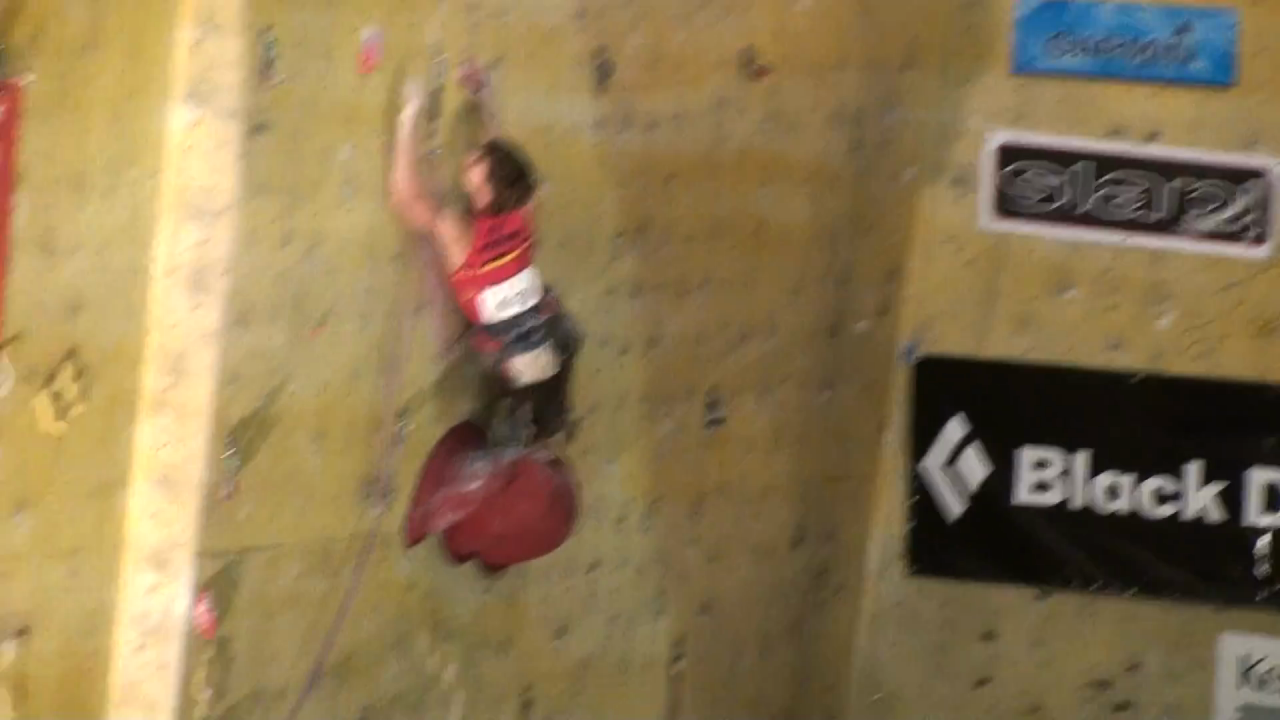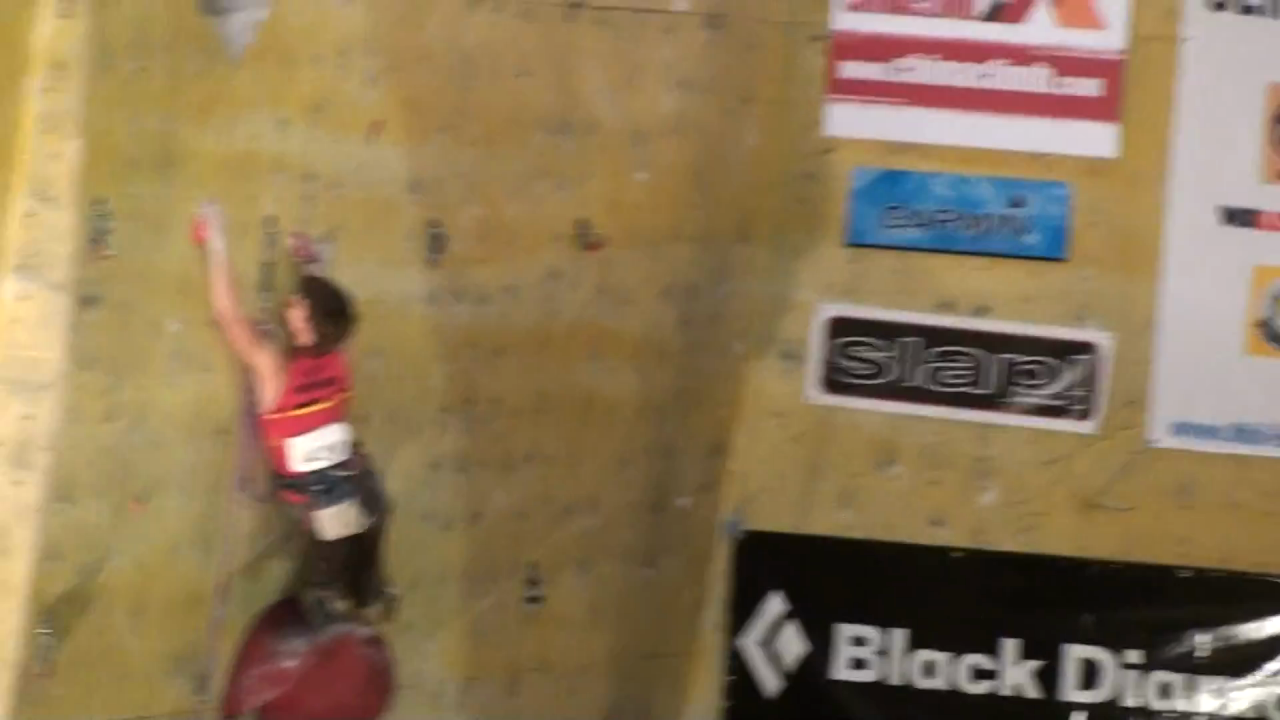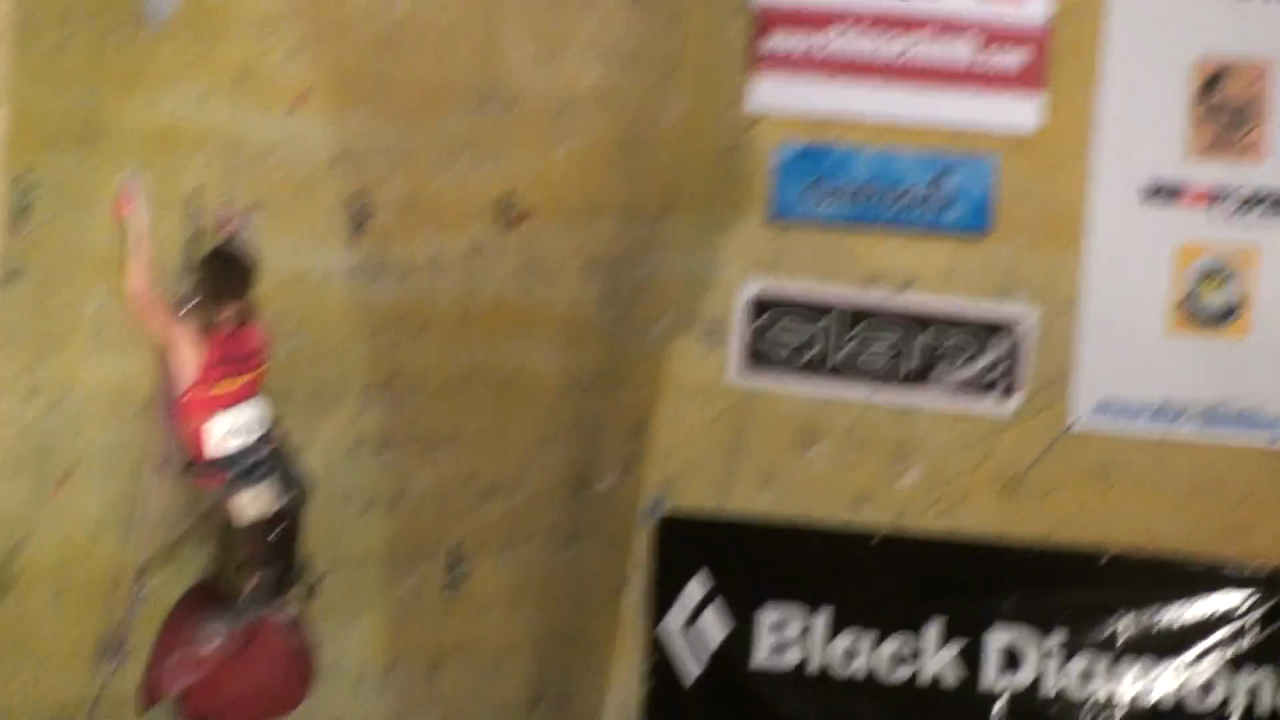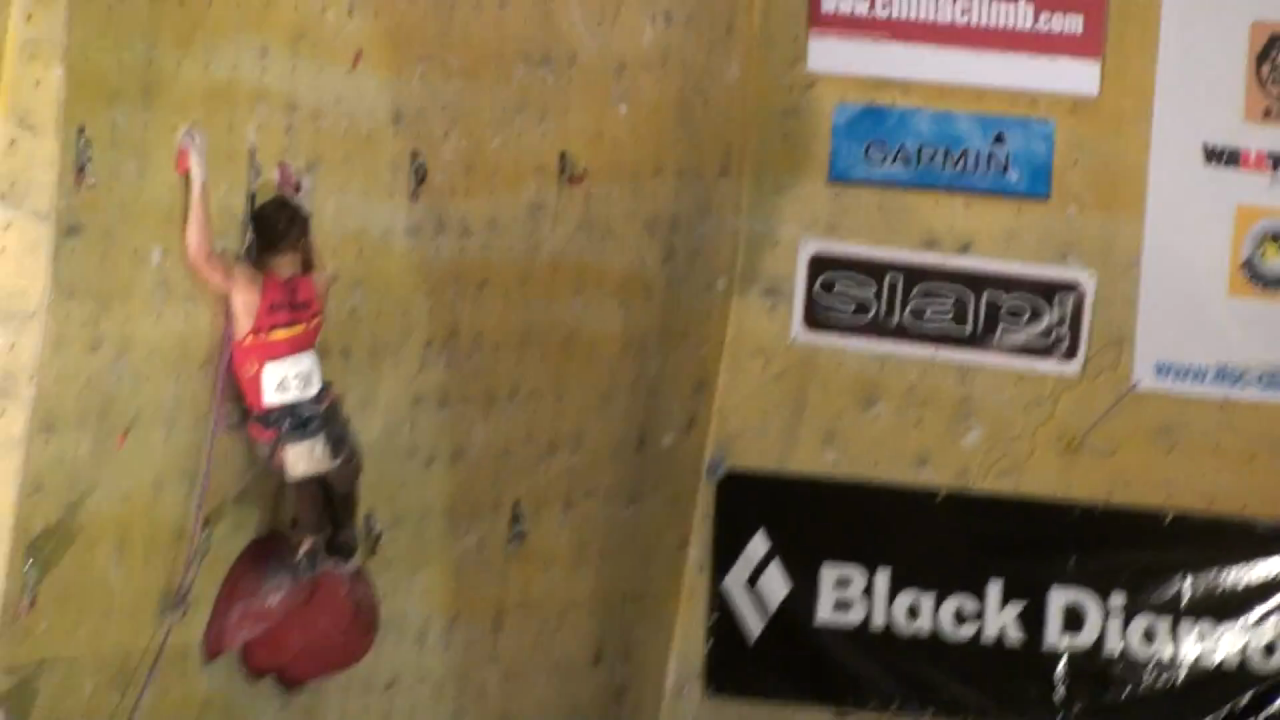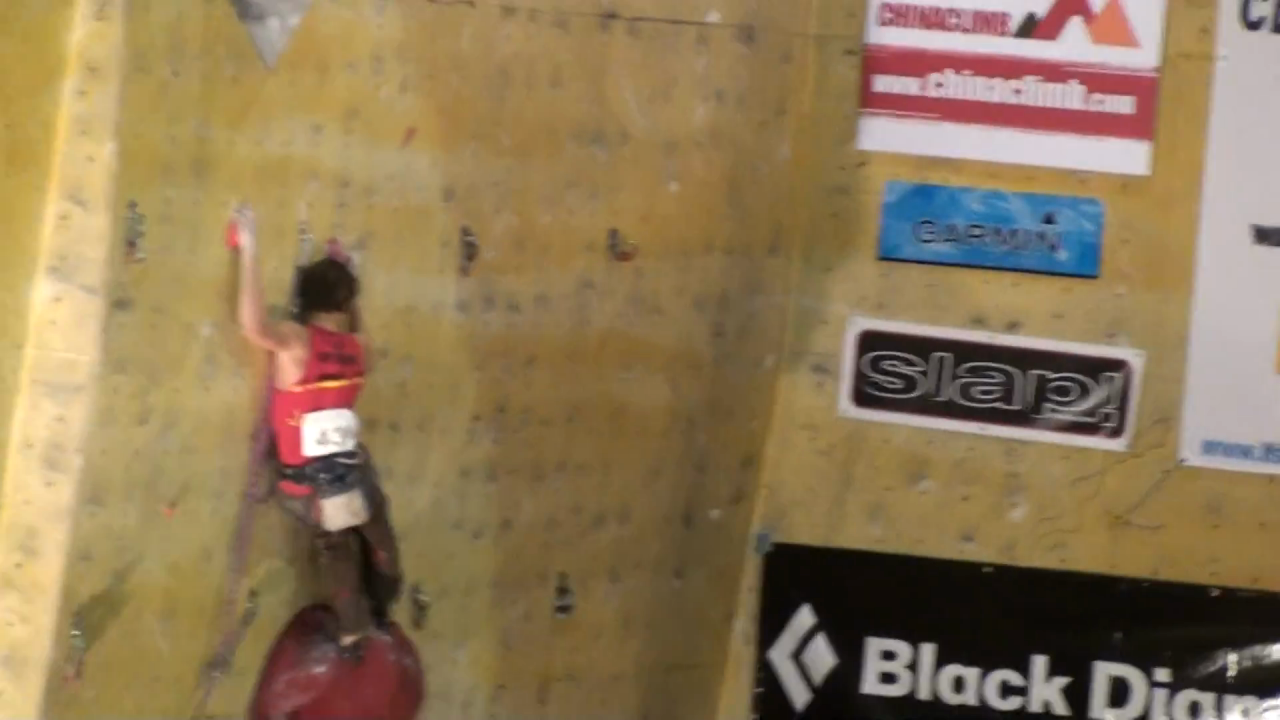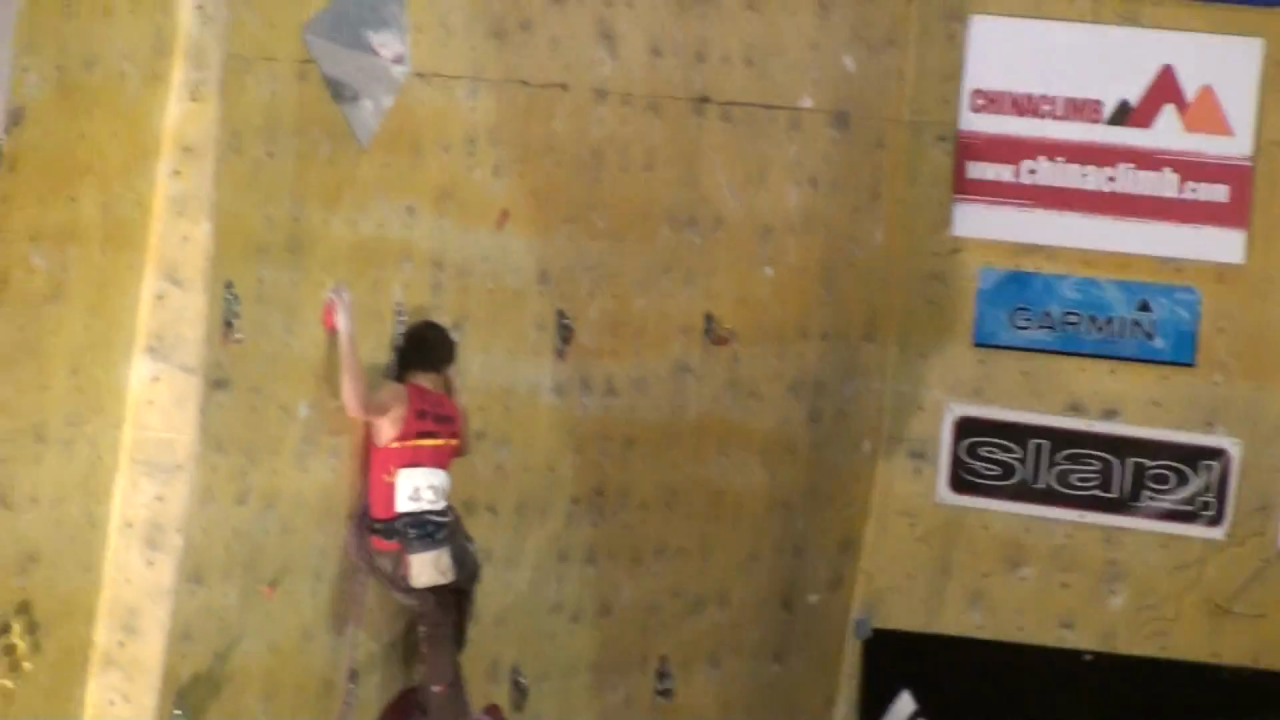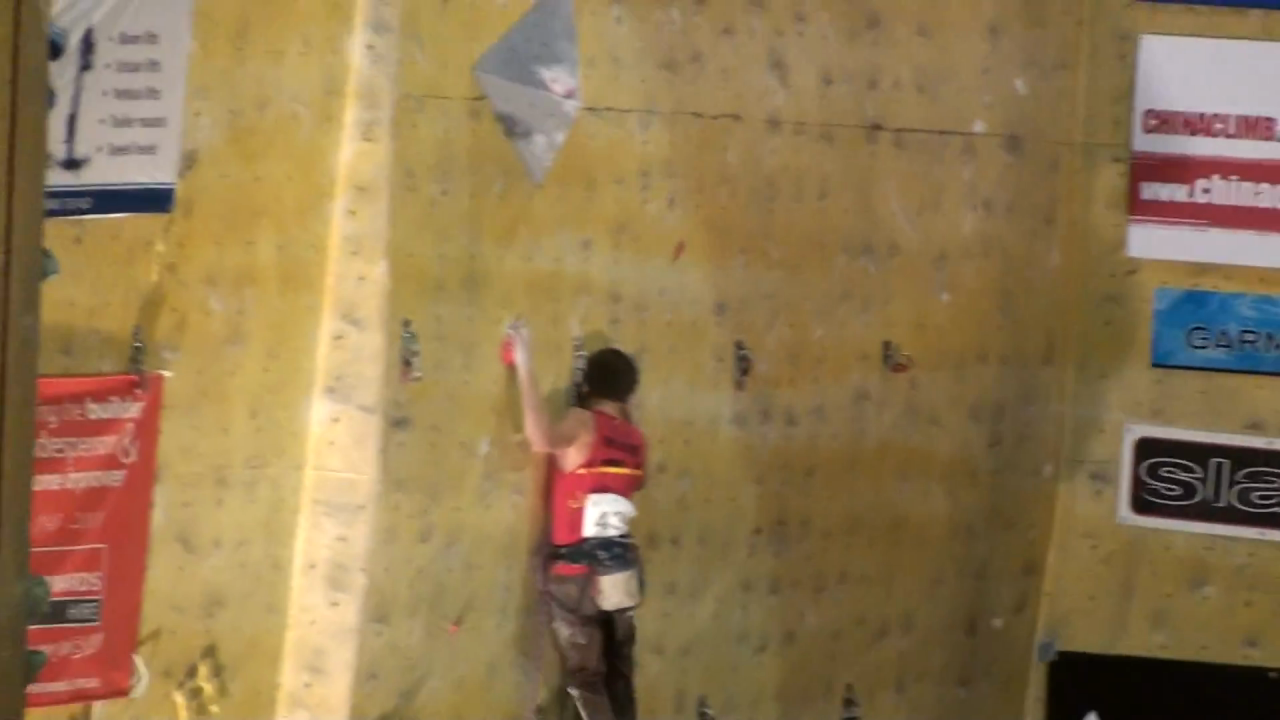
dt=0.4s
person 1, frame 1
left shoulder: (457, 228)
right shoulder: (522, 213)
left elbow: (402, 195)
right elbow: (502, 158)
left wrist: (408, 119)
right wrist: (482, 109)
left hip: (512, 349)
right hip: (552, 331)
right ankle: (548, 428)
person 1, frame 2
left shoulder: (274, 366)
right shoulder: (341, 361)
left elbow: (229, 315)
right elbow: (328, 317)
left wrist: (216, 245)
right wrist: (308, 272)
left hip: (317, 501)
right hip: (358, 486)
right ankle: (365, 600)
person 1, frame 3
left shoulder: (190, 341)
right shoulder: (256, 337)
left elbow: (141, 297)
right elbow: (245, 306)
left wrist: (139, 226)
right wrist: (231, 246)
left hip: (232, 476)
right hip: (267, 465)
left ankle: (256, 580)
right ankle: (280, 581)
person 1, frame 4
left shoulder: (249, 288)
right shoulder: (317, 287)
left elbow: (200, 254)
right elbow: (309, 261)
left wrist: (198, 178)
right wrist: (293, 197)
left hip: (276, 433)
right hip: (323, 422)
right knee: (344, 474)
left ankle: (312, 536)
right ankle: (340, 544)
person 1, frame 5
left shoulder: (297, 340)
right shoulder: (358, 347)
left elbow: (254, 326)
left wrist: (249, 251)
right wrist: (346, 284)
left hip: (306, 490)
right hip: (353, 480)
left knee: (336, 541)
right knee: (375, 536)
left ankle: (354, 629)
right ankle: (378, 611)
person 1, frame 6
left shoulder: (396, 396)
right shoulder: (454, 410)
left elbow: (357, 406)
left wrist: (346, 331)
right wrist: (447, 381)
left hip: (394, 548)
right hip: (443, 540)
left knee: (436, 622)
right knee: (459, 585)
person 1, frame 7
left shoulder: (579, 423)
right shoulder: (632, 438)
left elbow: (541, 440)
left wrist: (523, 366)
left hip: (574, 574)
right hip: (620, 569)
left knee: (584, 673)
right knee: (618, 658)
